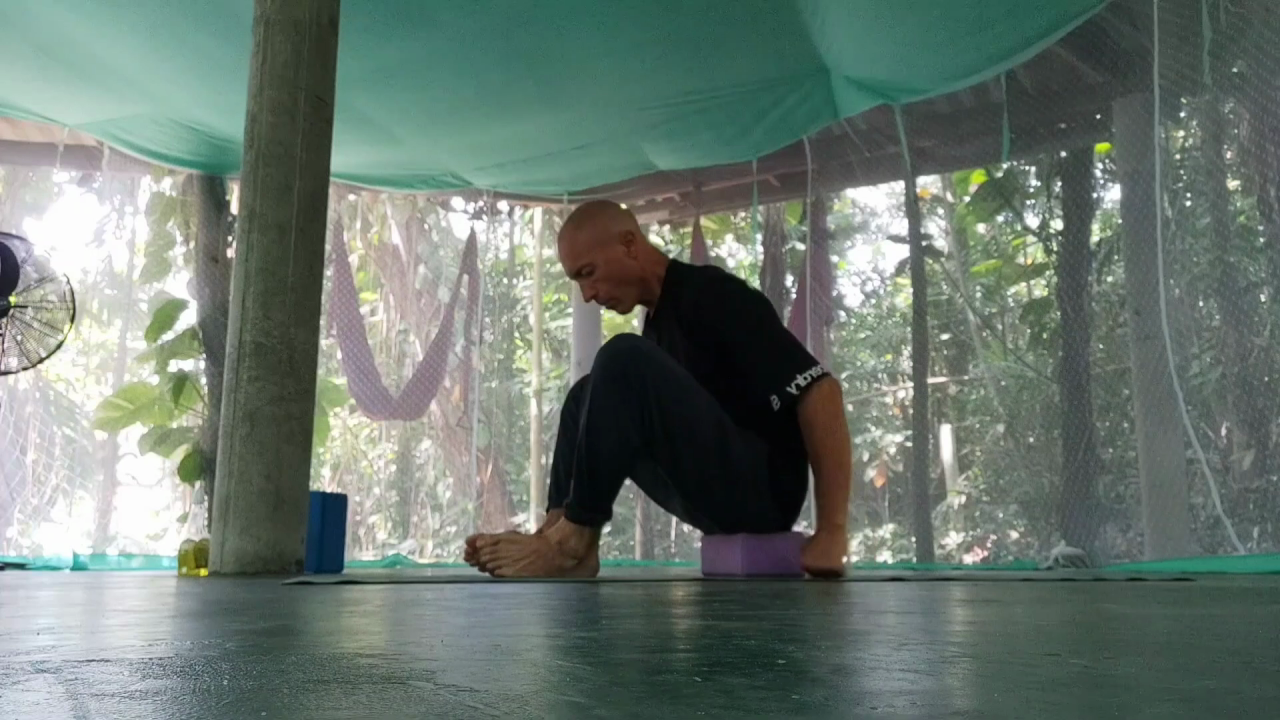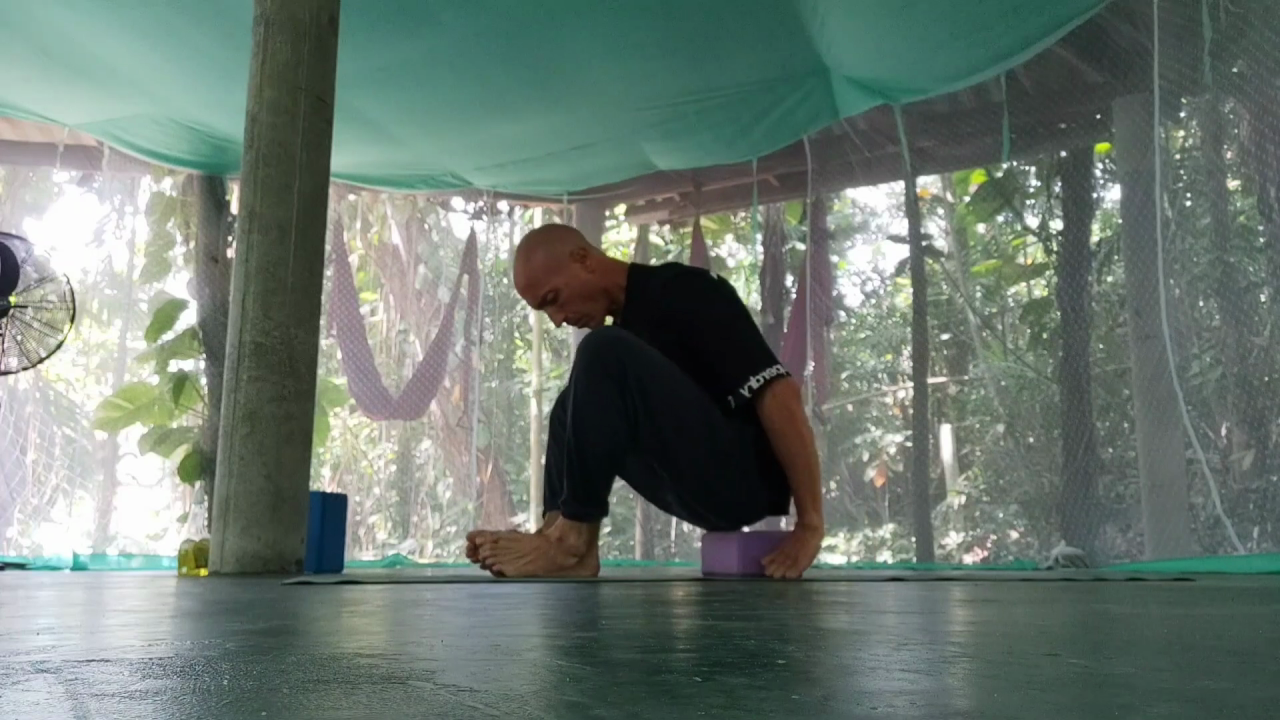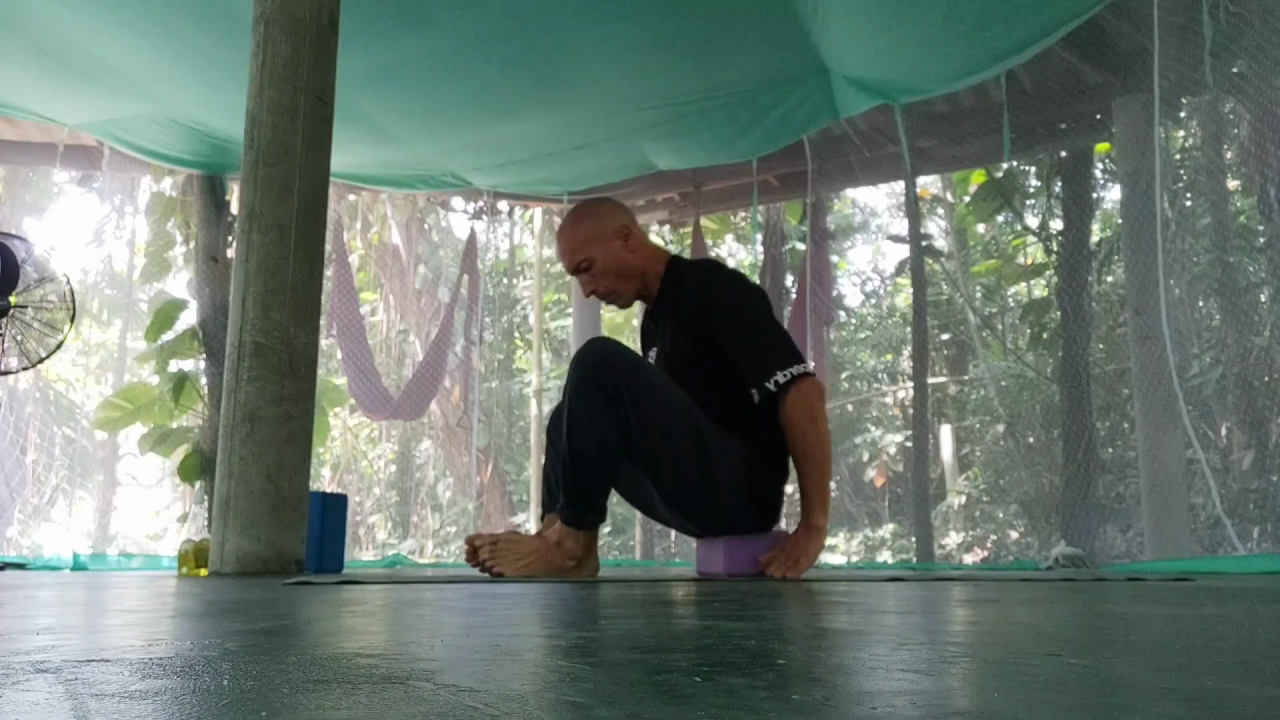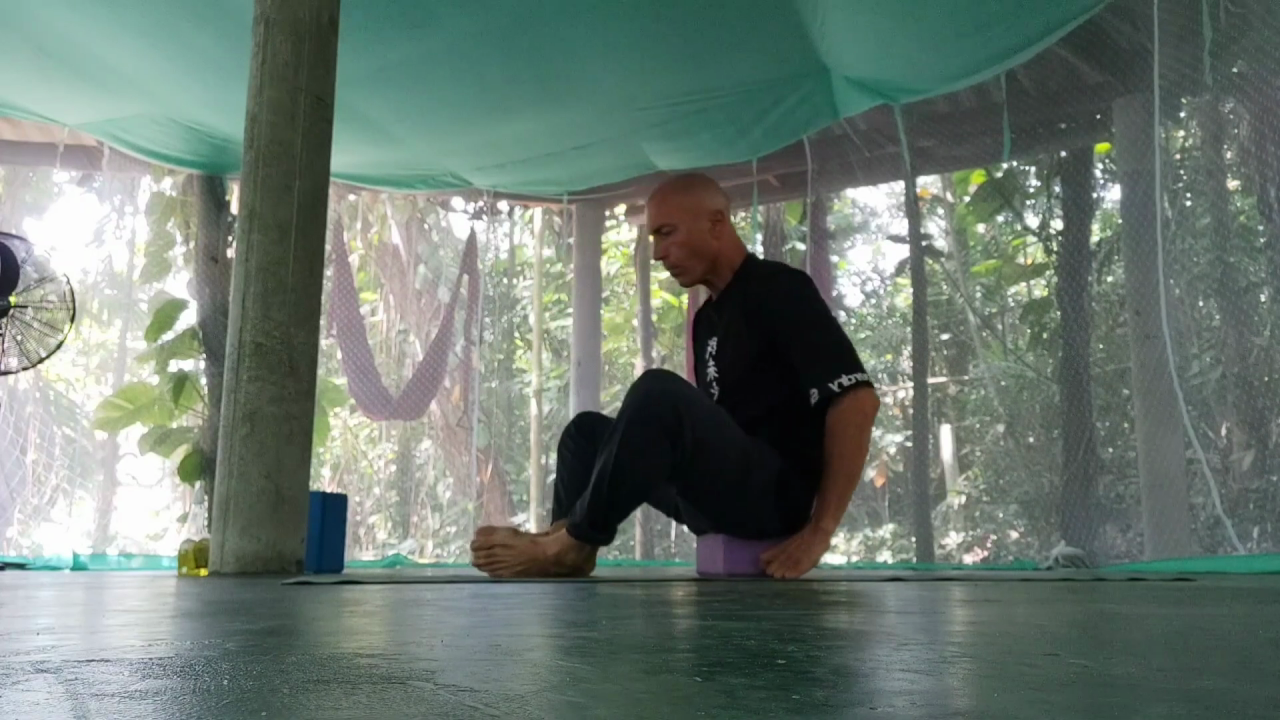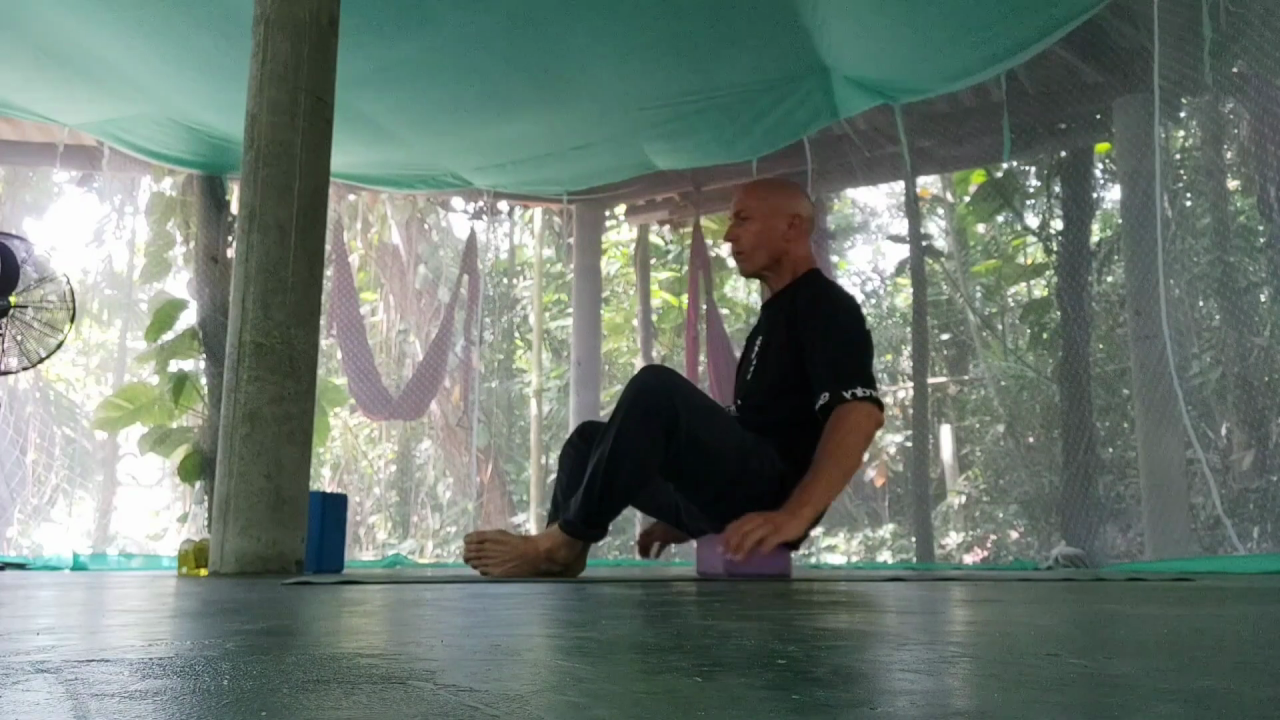
dt=0.7s
person 1, frame 1
left shoulder: (714, 297)
right shoulder: (656, 325)
left elbow: (819, 390)
left wrist: (832, 527)
left hip: (760, 491)
right hip: (710, 492)
left knee: (623, 363)
right knee: (590, 394)
left ankle: (573, 539)
right ankle: (561, 529)
person 1, frame 2
left shoulder: (681, 293)
right shoulder: (628, 320)
left elbow: (778, 392)
left wrist: (810, 525)
left hip: (746, 481)
right hip: (701, 488)
left knee: (604, 354)
right knee: (577, 403)
left ankle: (573, 538)
right ankle: (558, 531)
person 1, frame 3
left shoulder: (712, 291)
right shoulder: (654, 324)
left elbow: (802, 390)
left wrist: (812, 528)
left hip: (740, 490)
right hip: (696, 495)
left knee: (600, 364)
right knee: (573, 415)
left ankle: (571, 541)
right ankle: (556, 534)
person 1, frame 4
left shoulder: (781, 291)
right shoulder: (707, 318)
left elbow: (856, 398)
left wrist: (819, 531)
left hip: (773, 494)
right hip: (721, 495)
left knee: (658, 393)
right knee: (587, 429)
left ankle: (574, 545)
right ankle: (562, 538)
person 1, frame 5
left shoulder: (826, 306)
right shoulder: (775, 316)
left elbow: (858, 411)
left wrist: (794, 516)
right wrist: (680, 517)
left hip: (772, 492)
right hip: (734, 489)
left knee: (657, 387)
right knee: (590, 437)
left ankle: (565, 543)
right ankle: (554, 562)
